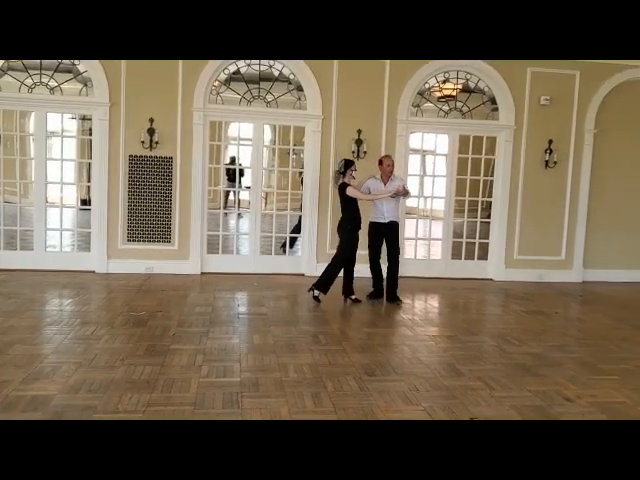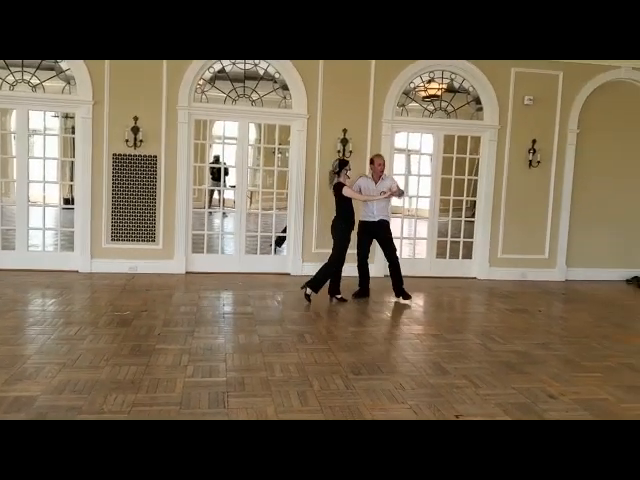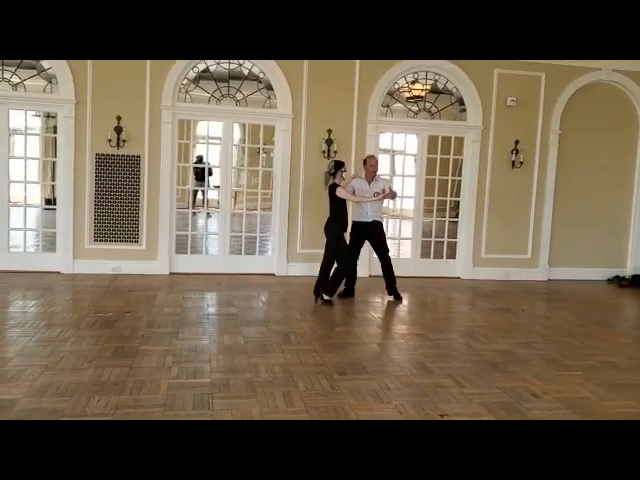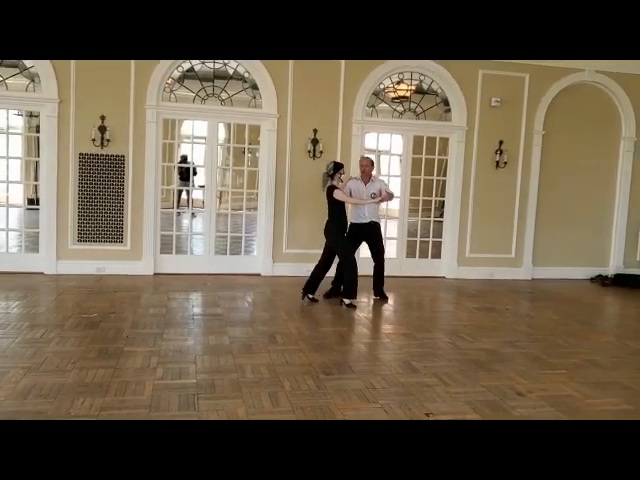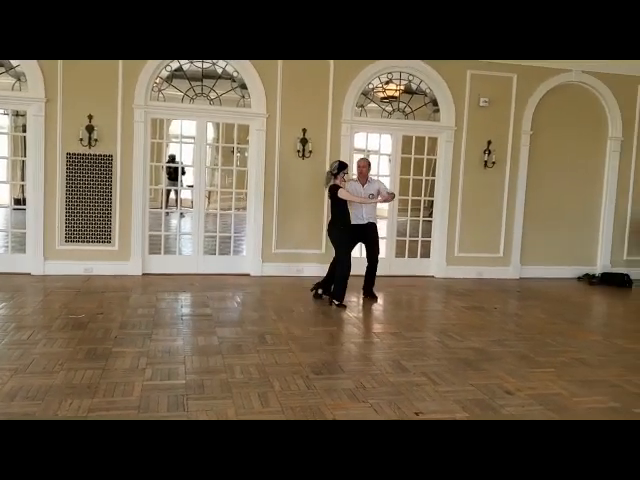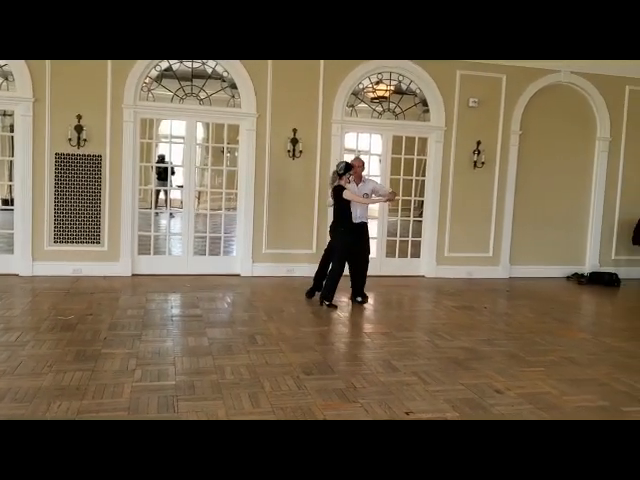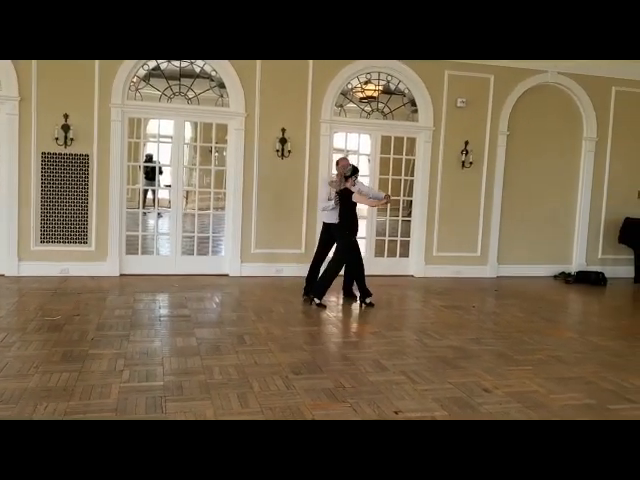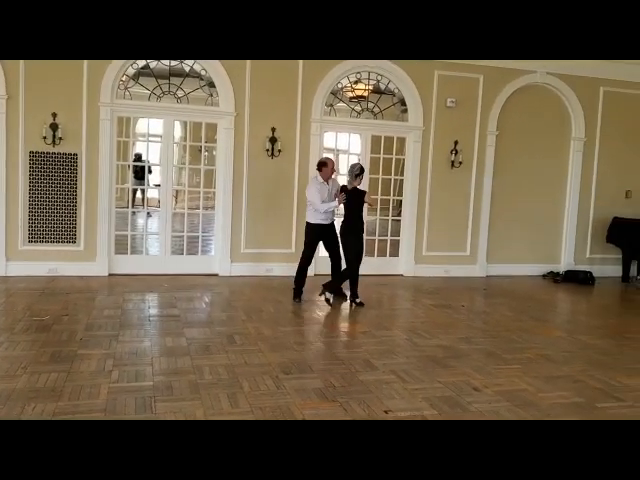
dt=0.2s
person 1, frame 1
left shoulder: (347, 186)
right shoulder: (345, 187)
left elbow: (360, 190)
right elbow: (366, 197)
right wrist: (387, 194)
left hip: (350, 228)
right hip: (347, 228)
left knee: (349, 262)
right knee: (339, 260)
left ankle: (348, 293)
right ankle: (318, 288)
person 1, frame 2
left shoulder: (340, 186)
right shoulder: (341, 187)
left elbow: (355, 194)
right elbow: (362, 198)
right wrist: (382, 196)
left hip: (342, 227)
right hip: (341, 227)
left knee: (338, 261)
right knee: (335, 261)
left ankle: (334, 292)
right ankle: (310, 286)
person 1, frame 3
left shoulder: (335, 187)
right shoulder: (336, 188)
left elbow: (351, 196)
right elbow: (355, 199)
right wrist: (377, 198)
left hip: (334, 228)
right hip: (334, 229)
left knee: (329, 260)
right knee: (345, 262)
left ankle: (320, 292)
right ankle: (326, 292)
person 1, frame 4
left shoulder: (333, 189)
right shoulder: (334, 190)
left elbow: (348, 199)
right elbow: (354, 201)
right wrist: (375, 200)
left hip: (333, 230)
right hip: (335, 231)
left knee: (325, 262)
right knee: (349, 263)
left ankle: (308, 291)
right ankle: (347, 297)
person 1, frame 5
left shoulder: (335, 188)
right shoulder: (337, 189)
left elbow: (353, 198)
right elbow: (358, 200)
right wrist: (379, 200)
left hip: (338, 229)
right hip: (338, 230)
left knee: (340, 262)
right knee: (344, 264)
right ankle: (336, 298)
person 1, frame 6
left shoulder: (338, 189)
right shoulder: (342, 190)
right elbow: (363, 201)
right wrist: (383, 199)
left hip: (343, 230)
right hip: (340, 231)
left knee: (353, 261)
right knee: (338, 264)
right ankle: (326, 298)
person 1, frame 7
left shoulder: (342, 191)
right shoulder: (350, 194)
right elbow: (371, 203)
right wrist: (384, 201)
left hip: (346, 233)
right hip: (346, 234)
left knee: (357, 265)
right knee: (336, 265)
left ankle: (365, 296)
right ankle: (316, 297)
person 1, frame 8
left shoulder: (344, 189)
right shoulder: (361, 193)
right elbow: (371, 202)
right wrist: (366, 199)
left hip: (346, 230)
right hip: (354, 233)
left knee: (353, 265)
right knee: (353, 266)
left ankle: (354, 297)
right ankle: (329, 287)
person 2, frame 1
left shoulder: (399, 181)
right shoulder: (371, 182)
left elbow: (406, 194)
left wrist: (404, 192)
left hip: (392, 224)
right hip: (375, 224)
left knee: (393, 259)
right knee: (373, 258)
left ankle: (391, 293)
right ankle: (377, 289)
person 2, frame 2
left shoulder: (390, 181)
right shoulder: (362, 181)
left elbow: (397, 191)
left wrist: (399, 192)
left hip: (382, 223)
right hip: (365, 223)
left knee: (392, 256)
right knee: (362, 257)
left ankle: (399, 289)
right ankle: (363, 289)
person 2, frame 3
left shoulder: (383, 182)
right shoulder: (356, 181)
left elbow: (391, 193)
left wrist: (392, 194)
left hip: (375, 224)
right hip: (358, 223)
left knee: (384, 257)
right knee: (352, 257)
left ankle: (392, 289)
right ankle: (349, 289)
person 2, frame 4
left shoulder: (379, 183)
right shoulder: (352, 183)
left elbow: (388, 193)
left wrist: (388, 195)
left hip: (372, 225)
right hip: (355, 225)
left knee: (379, 258)
left ankle: (379, 290)
right ankle: (336, 288)
person 2, frame 5
left shoulder: (376, 184)
right shoulder: (350, 184)
left elbow: (387, 193)
left wrist: (390, 196)
left hip: (370, 226)
right hip: (353, 225)
left knee: (373, 259)
left ankle: (368, 289)
right ankle: (325, 286)
person 2, frame 6
left shoulder: (370, 184)
left elbow: (384, 191)
left wrist: (391, 194)
left hip: (361, 226)
left knee: (363, 259)
right knee: (328, 254)
left ankle: (358, 290)
right ankle: (316, 286)
person 2, frame 7
left shoulder: (355, 184)
right shoulder: (329, 184)
left elbow: (370, 193)
right elbow: (322, 206)
left wrist: (384, 196)
right wrist: (335, 202)
right hip: (330, 225)
right knee: (319, 257)
left ankle: (348, 289)
right ankle: (308, 289)
person 2, frame 8
left shoulder: (333, 183)
right shoulder: (313, 185)
left elbow: (343, 193)
right elbow: (320, 208)
right wrist: (336, 203)
left hip: (329, 225)
right hip: (314, 226)
left knee: (336, 257)
right knee: (306, 259)
left ankle: (335, 288)
right ankle: (297, 290)
